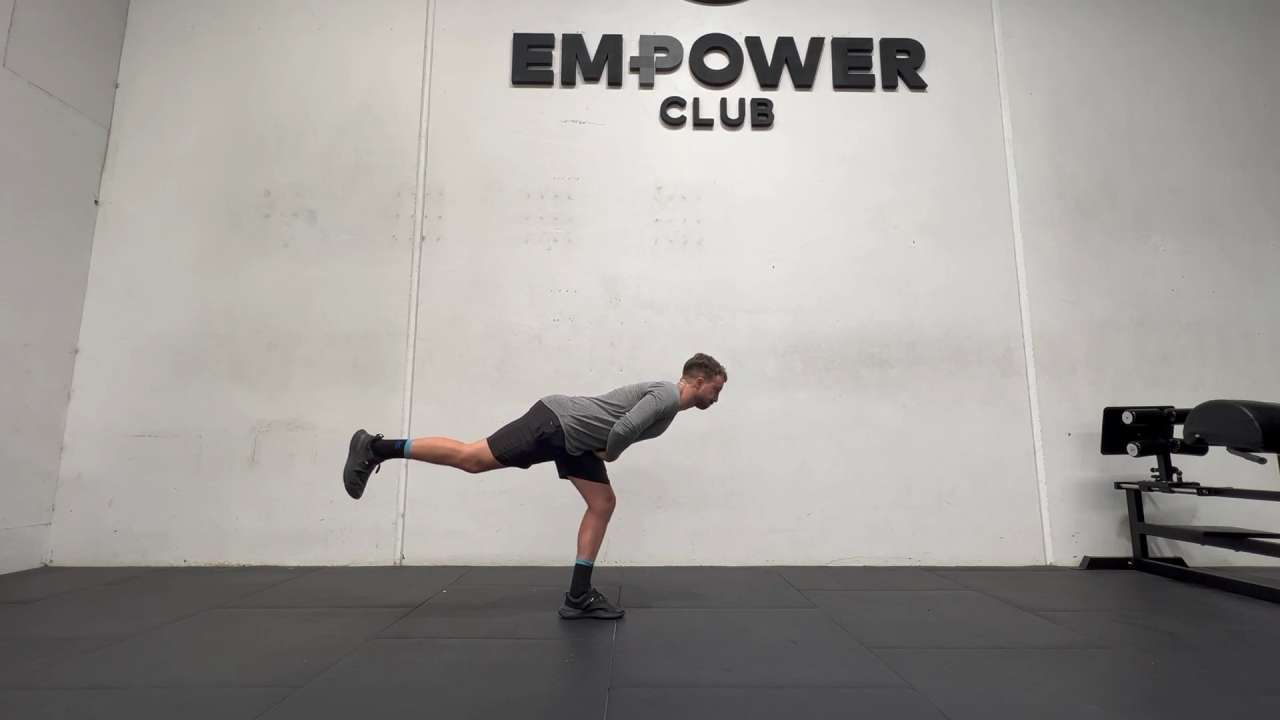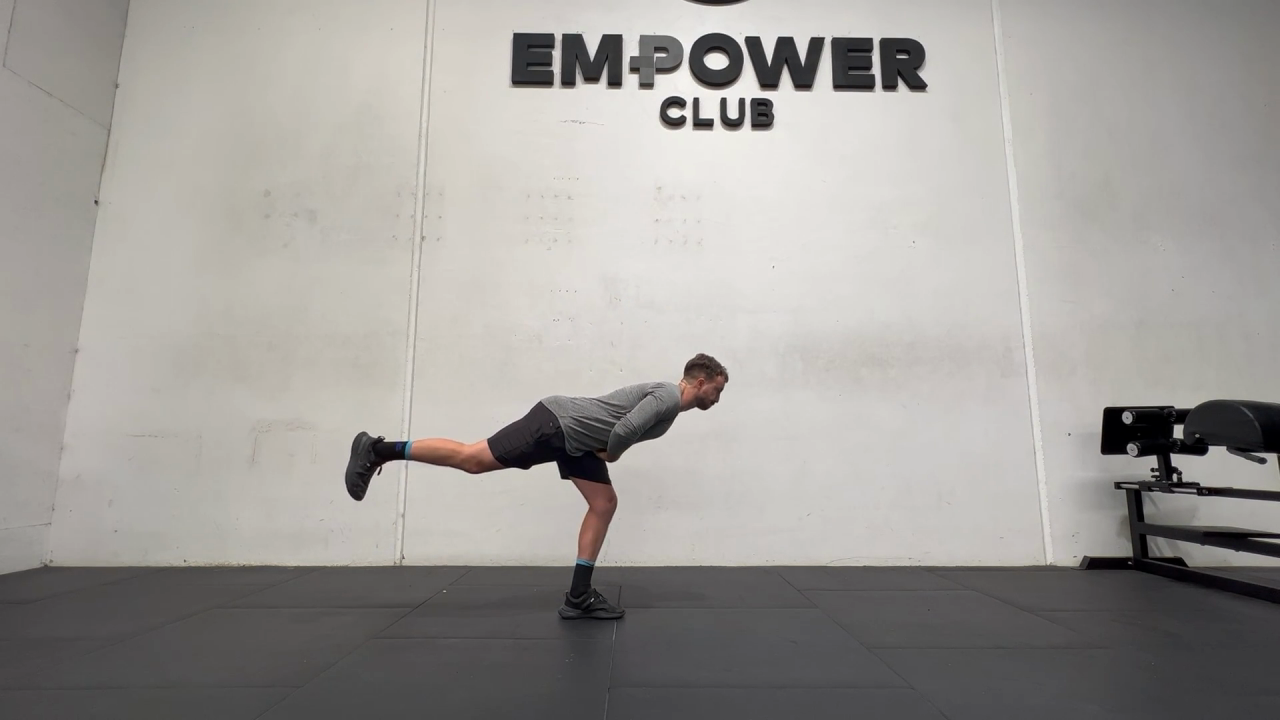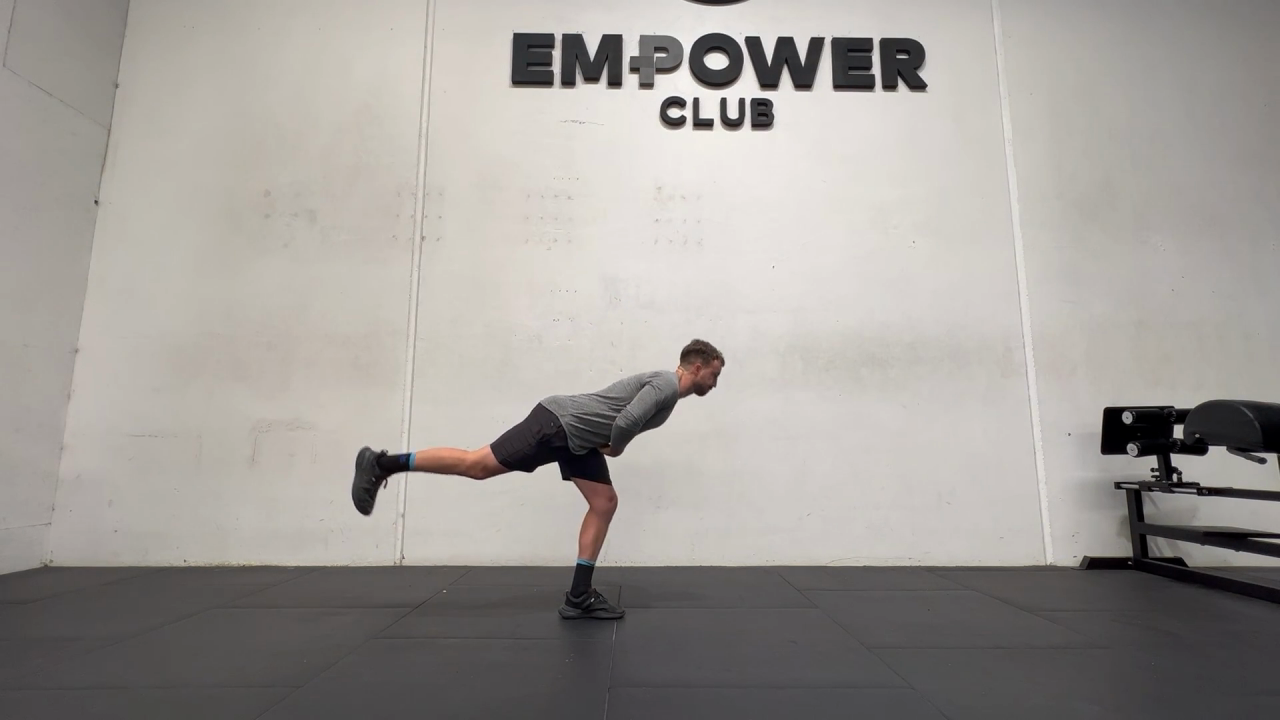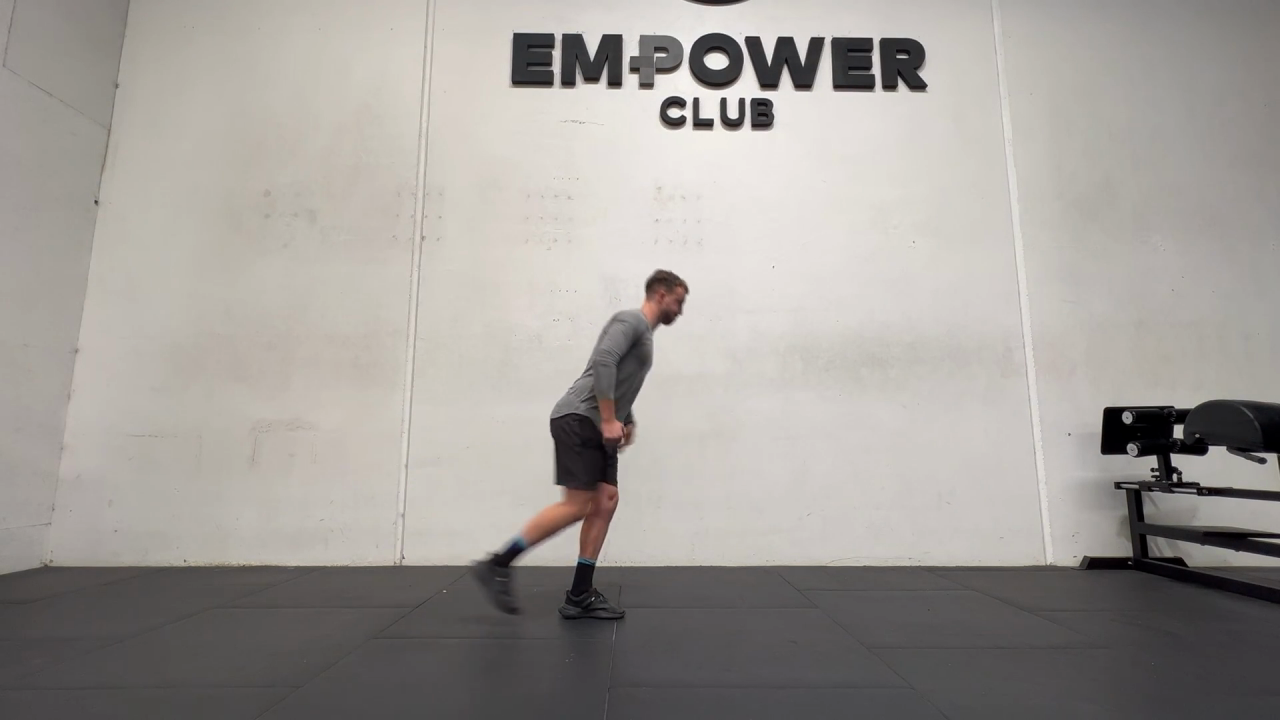
dt=0.4s
person 1, frame 1
left shoulder: (663, 397)
right shoulder: (667, 396)
right elbow: (624, 427)
left wrist: (604, 453)
right wrist: (611, 455)
left hip: (573, 438)
right hip: (556, 423)
left knee: (603, 504)
right knee: (471, 458)
left ankle: (578, 595)
right ankle: (377, 449)
person 1, frame 2
left shoulder: (664, 398)
right shoulder: (668, 397)
right elbow: (625, 429)
left wrist: (606, 454)
right wrist: (611, 456)
left hip: (574, 439)
right hip: (556, 424)
left knee: (605, 504)
right knee: (471, 458)
left ankle: (579, 595)
right ankle: (377, 451)
person 1, frame 3
left shoulder: (665, 389)
right shoulder: (666, 384)
right elbow: (626, 421)
left wrist: (609, 447)
right wrist: (616, 449)
left hip: (577, 438)
right hip: (558, 424)
left knee: (605, 504)
right knee: (476, 465)
left ankle: (579, 596)
right ankle: (383, 463)
person 1, frame 4
left shoulder: (642, 330)
right shoulder: (632, 320)
right elbow: (603, 361)
left wrist: (625, 421)
right wrist: (609, 419)
left hip: (599, 424)
right hip: (580, 418)
left knee: (605, 502)
right knee: (576, 506)
left ankle: (579, 595)
right ankle: (498, 565)
